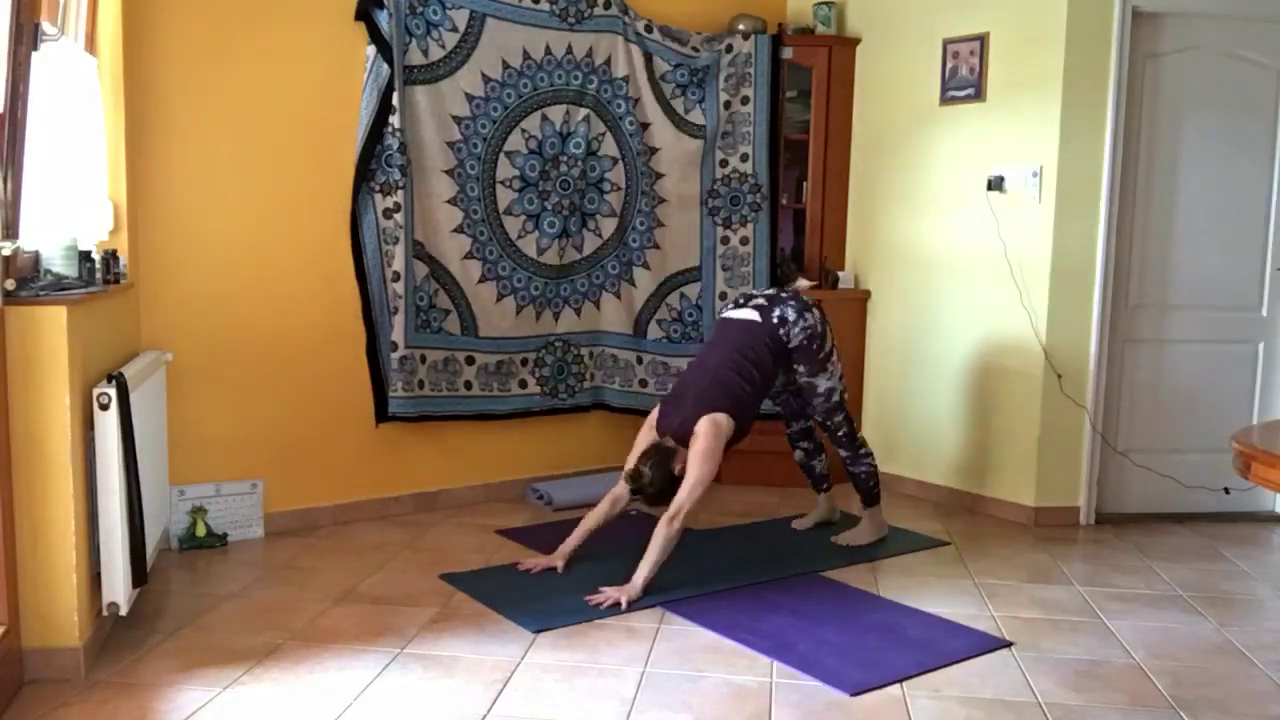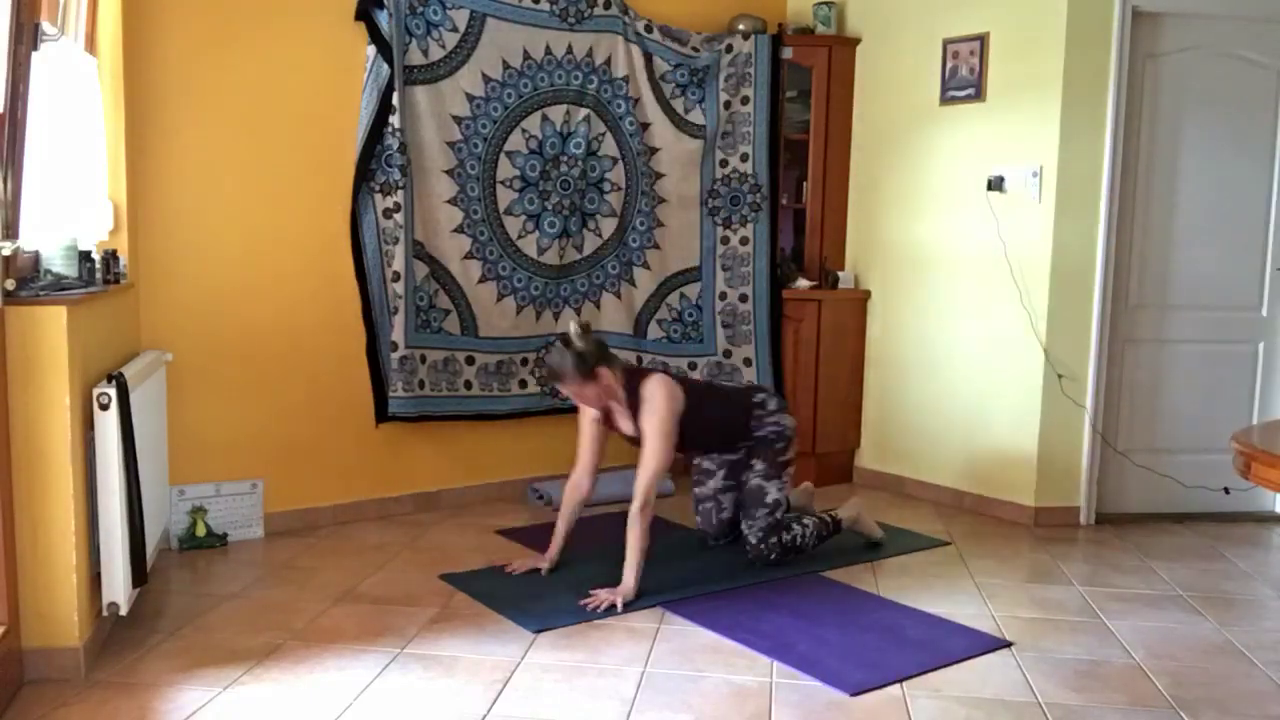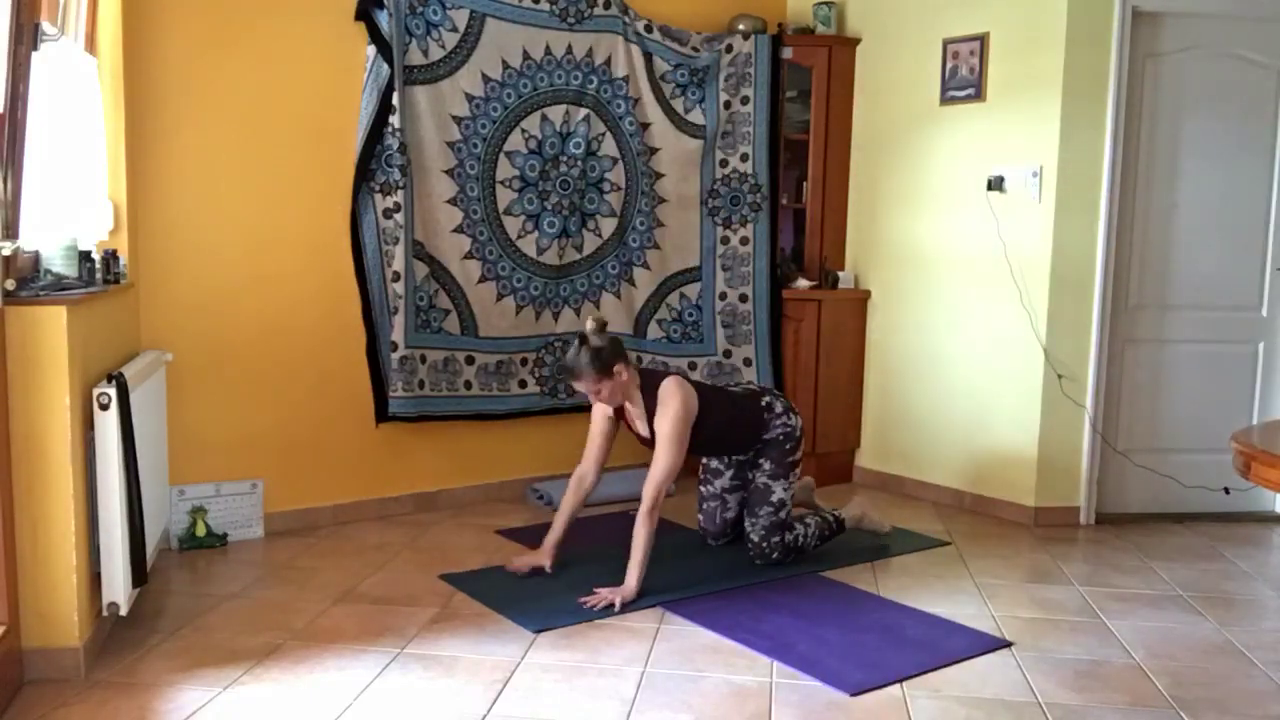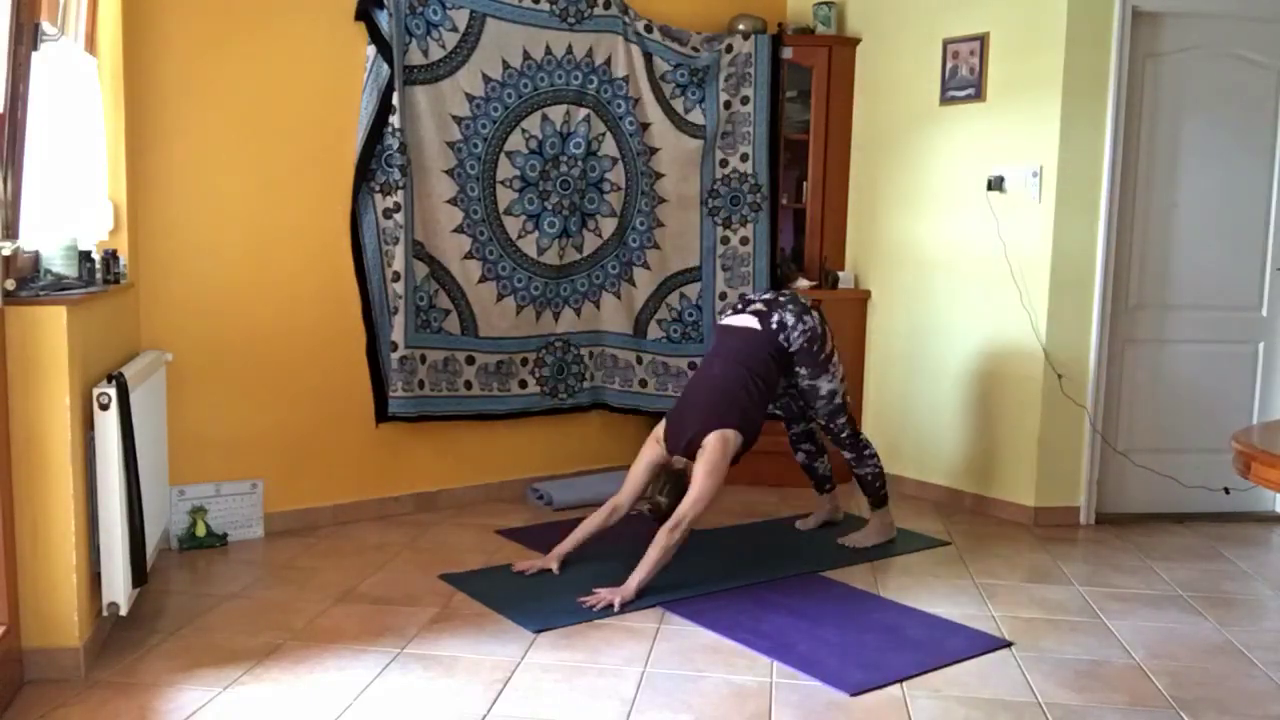
dt=0.5s
person 1, frame 1
left shoulder: (707, 429)
right shoulder: (661, 420)
left elbow: (675, 517)
right elbow: (620, 492)
left wrist: (634, 586)
right wrist: (562, 552)
left ankle: (873, 517)
right ankle: (825, 504)
person 1, frame 2
left shoulder: (655, 395)
right shoulder: (596, 397)
left elbow: (644, 499)
right elbow: (581, 477)
left wrist: (628, 584)
right wrist: (550, 554)
left hip: (762, 423)
left knee: (764, 547)
right knee: (715, 530)
left ankle: (844, 517)
right ankle: (794, 499)
person 1, frame 3
left shoulder: (670, 396)
right shoulder: (611, 397)
left elbow: (651, 501)
right elbow: (584, 475)
left wrist: (629, 586)
right wrist: (548, 548)
left hip: (771, 426)
right hip: (727, 446)
left knee: (766, 545)
right knee: (714, 531)
left ankle: (846, 516)
right ankle: (792, 493)
person 1, frame 4
left shoulder: (716, 441)
right shoulder: (663, 439)
left elbow: (677, 525)
right elbow: (616, 505)
left wrist: (629, 587)
right wrist: (557, 552)
left ankle: (881, 517)
right ankle: (827, 498)
